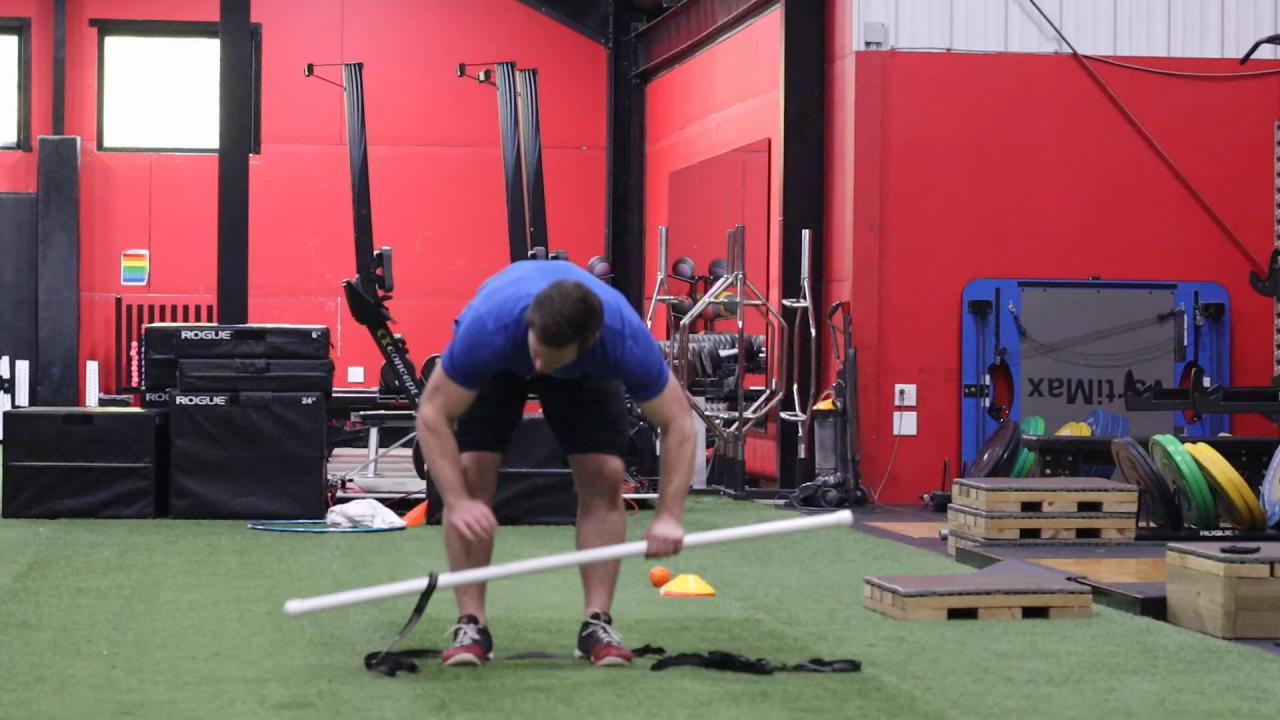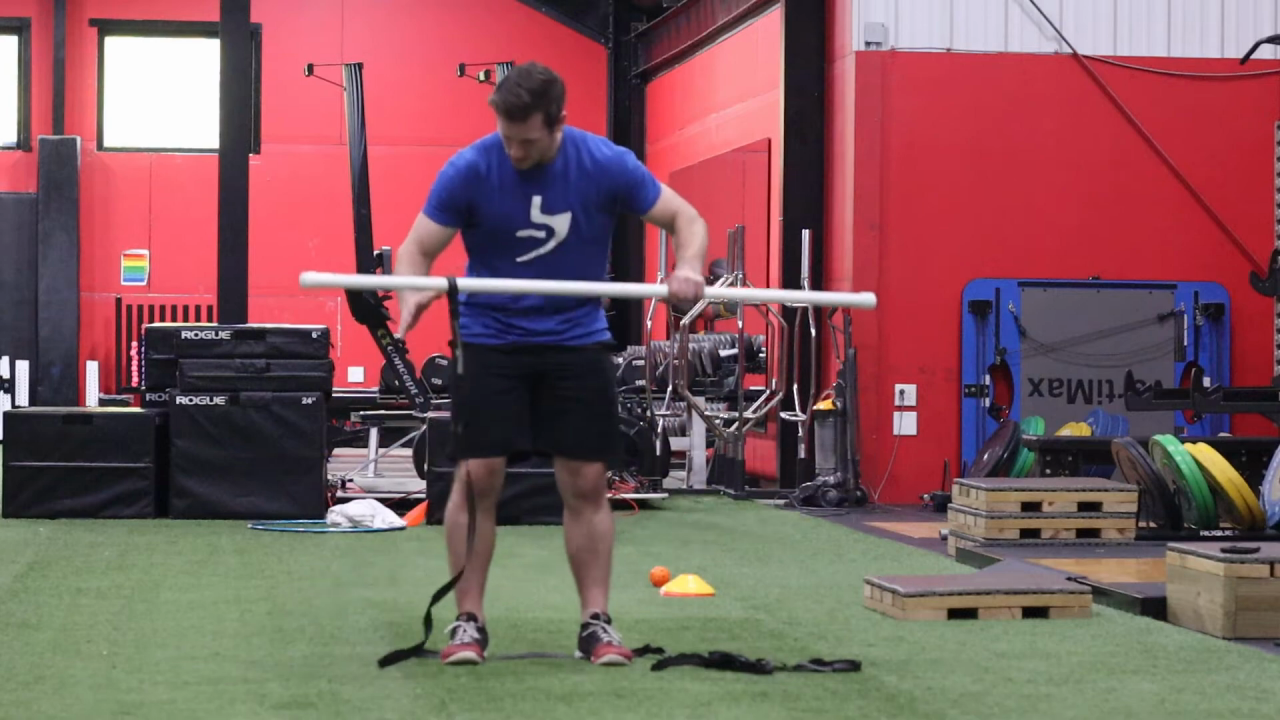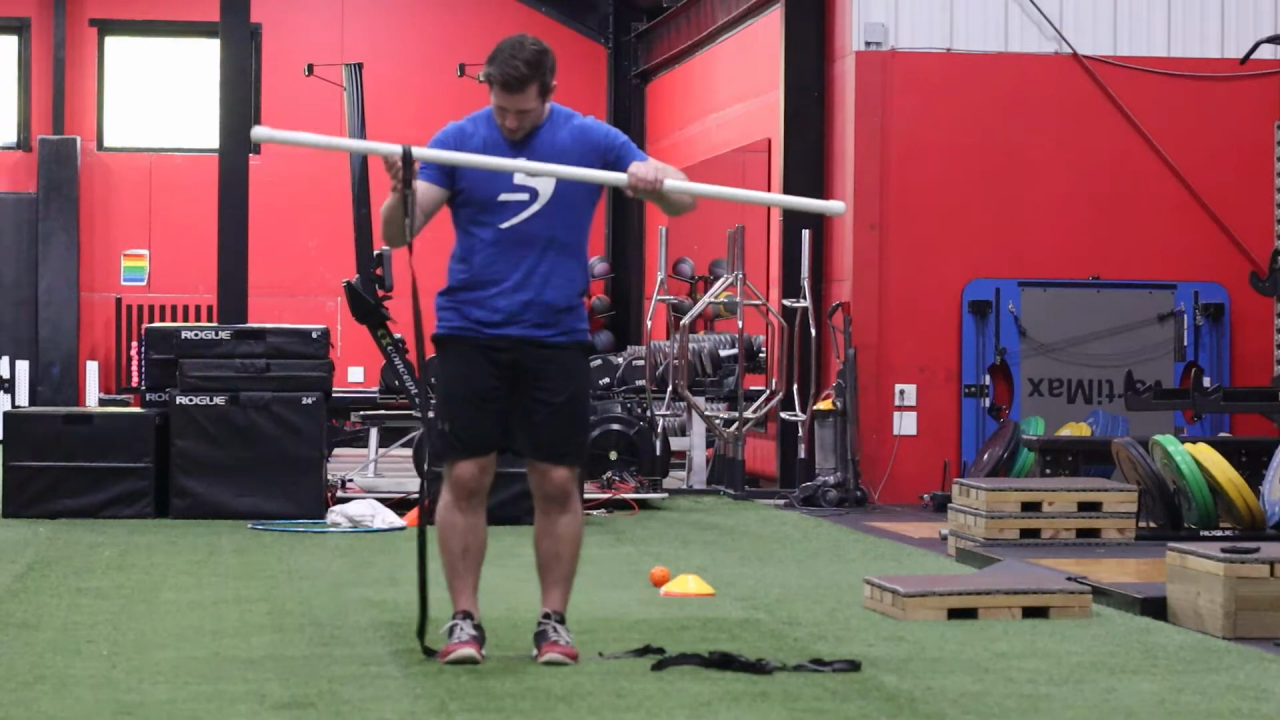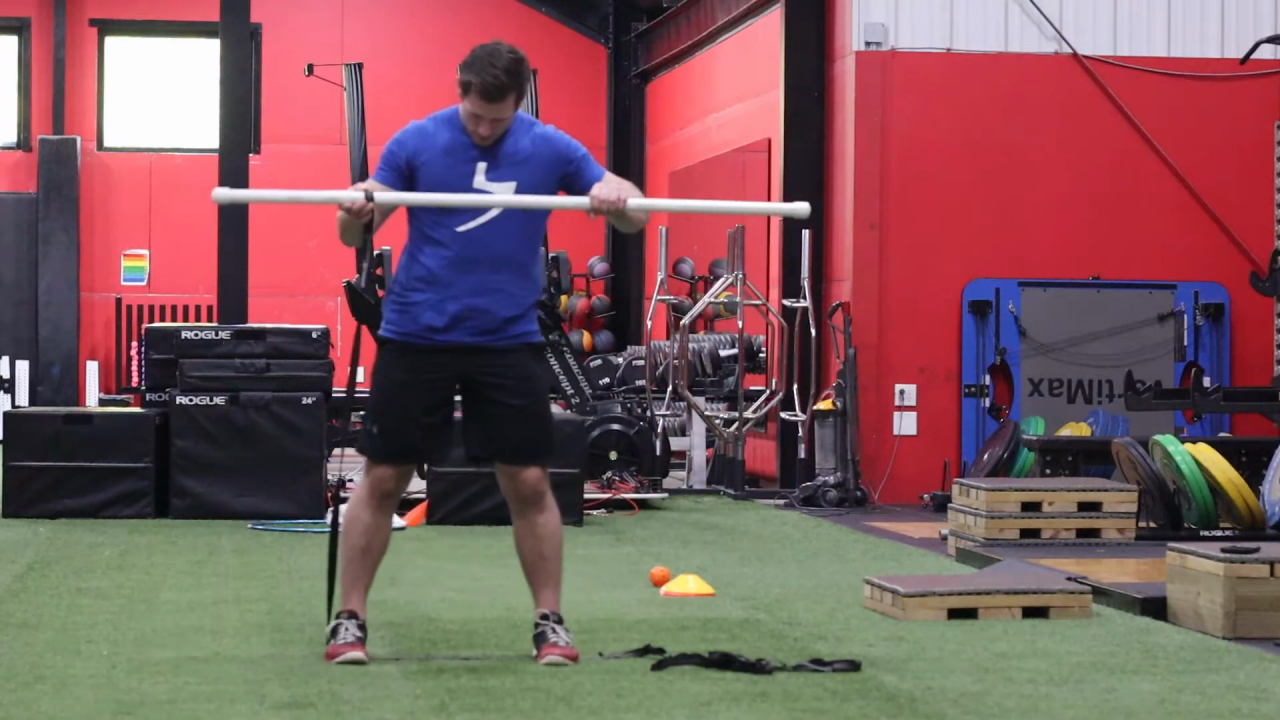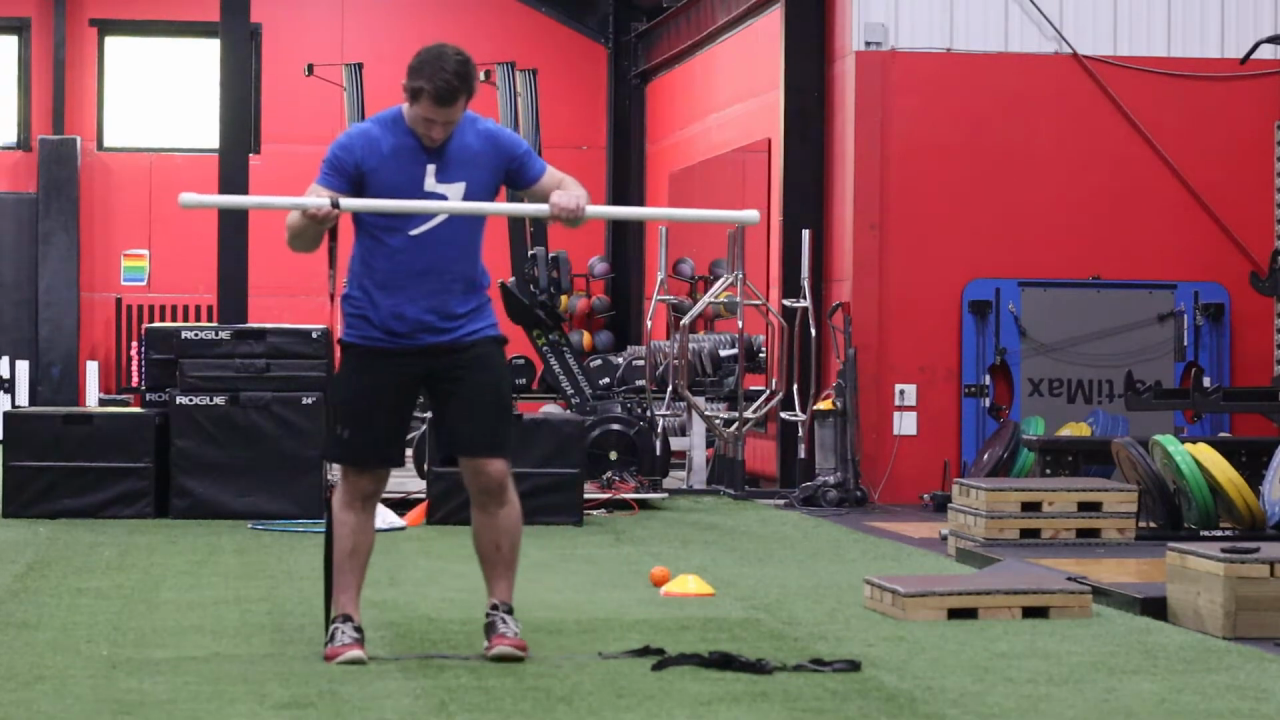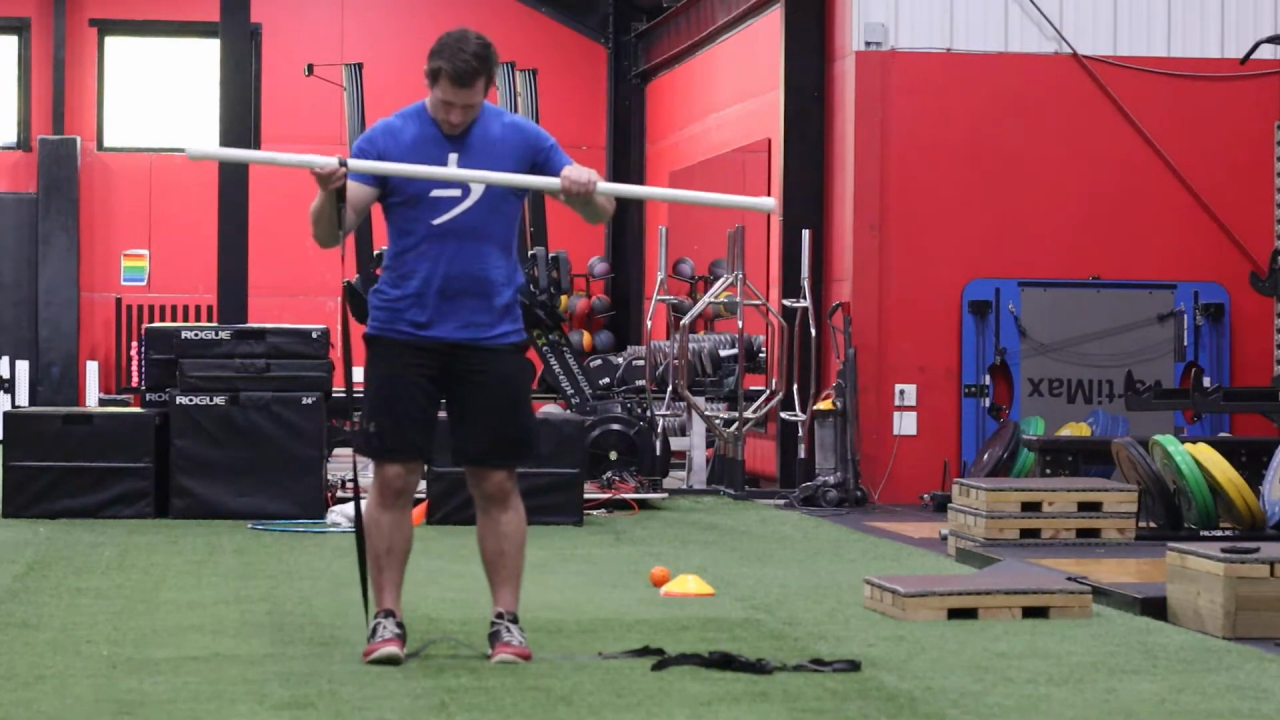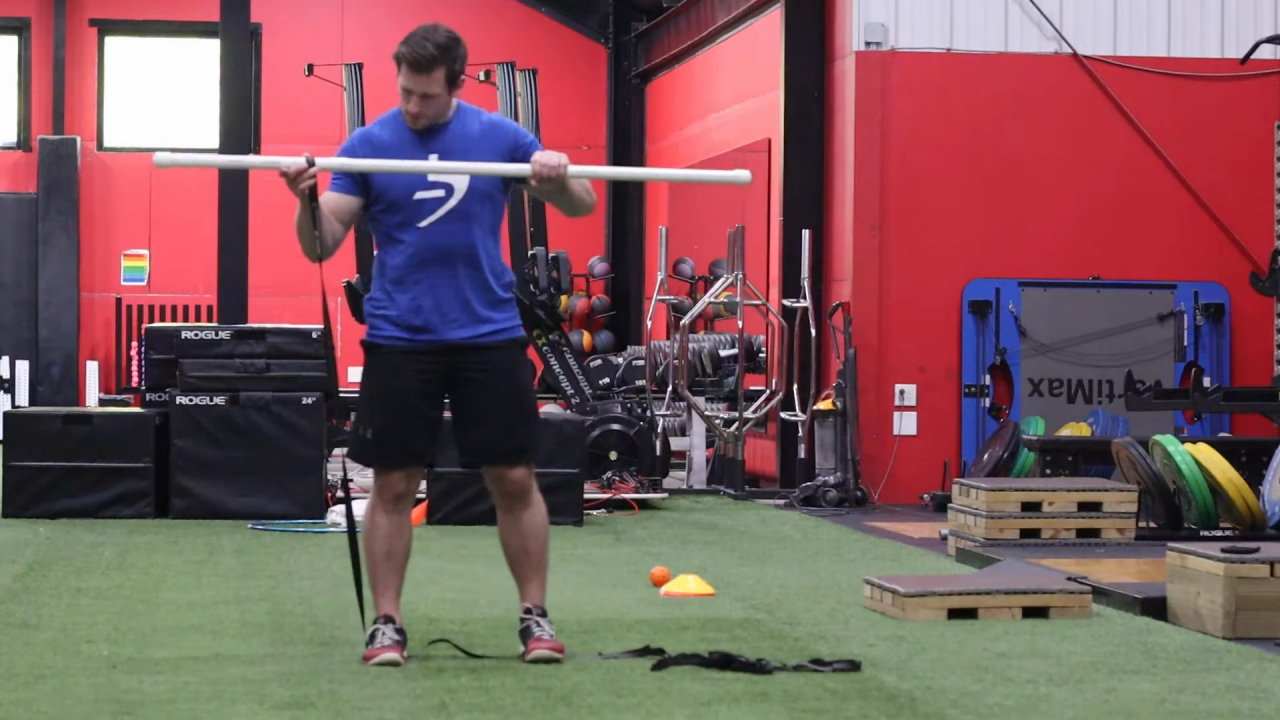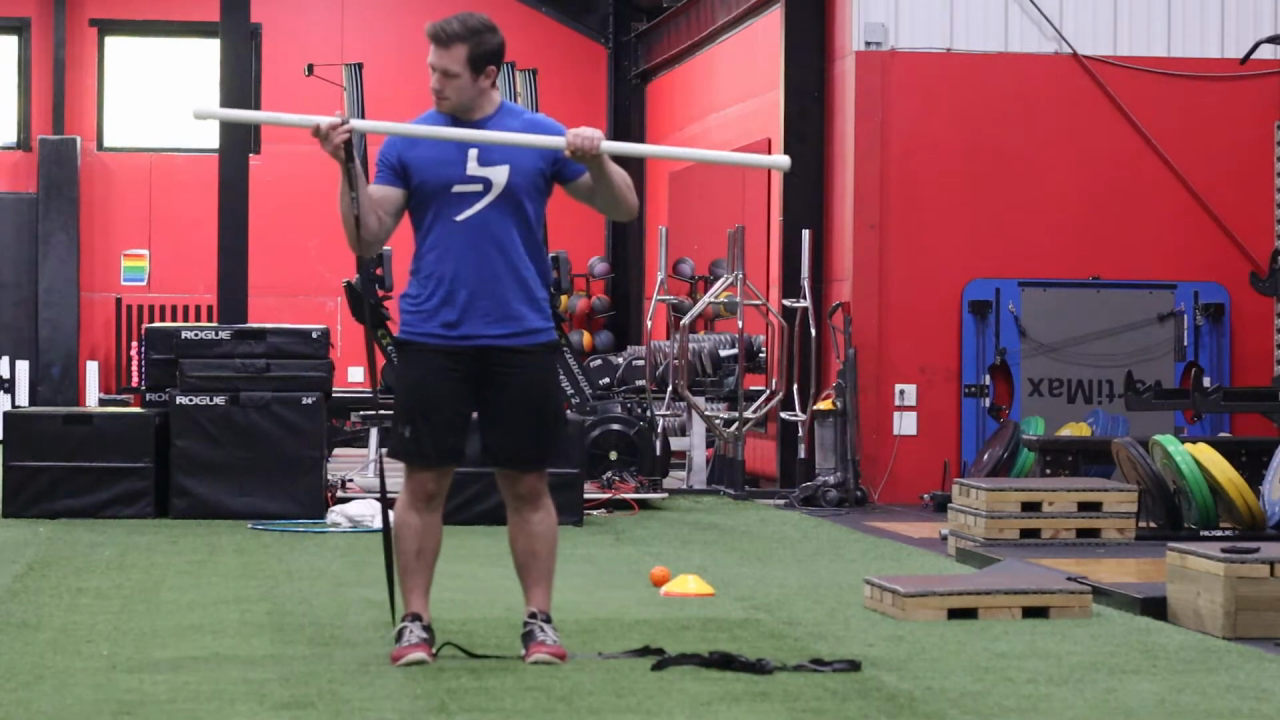
dt=0.5s
person 1, frame 1
left shoulder: (624, 339)
right shoulder: (488, 329)
left elbow: (678, 424)
right elbow: (433, 415)
left wrist: (668, 513)
right wrist: (457, 502)
left hip: (585, 369)
right hip: (496, 361)
left knee: (604, 475)
right knee: (473, 469)
left ankle: (597, 623)
right ankle: (470, 624)
person 1, frame 2
left shoulder: (606, 164)
right shoulder: (468, 170)
left elbow: (685, 218)
right elbow: (418, 248)
left wrist: (688, 266)
right wrist: (410, 294)
left hip: (579, 341)
right hip: (488, 342)
left knee: (586, 483)
right knee: (477, 477)
left ankle: (596, 621)
right ankle: (468, 620)
person 1, frame 3
left shoulder: (593, 139)
right shoulder: (456, 141)
left elbow: (683, 199)
right elbow: (395, 233)
left wrist: (656, 181)
right wrist: (400, 191)
left hip: (557, 337)
right hip: (469, 334)
left knee: (557, 483)
right knee: (465, 478)
left ankle: (553, 621)
right ankle: (464, 619)
person 1, frame 4
left shoulder: (552, 149)
right shoulder: (416, 141)
left elbow: (635, 215)
right elbow: (353, 237)
left wrist: (618, 201)
right wrist: (355, 212)
left hip: (508, 341)
right hip: (416, 336)
left knee: (528, 483)
right knee: (383, 479)
left ankle: (549, 621)
right ankle: (349, 617)
person 1, frame 5
left shoulder: (495, 143)
right shoulder: (359, 145)
left elbow: (564, 191)
right elbow: (298, 239)
left wrist: (570, 200)
right wrist: (311, 219)
left hip: (468, 336)
right hip: (377, 339)
left knee: (490, 475)
right knee: (358, 483)
left ankle: (501, 612)
right ankle: (344, 621)
person 1, frame 6
left shoulder: (522, 137)
right shoulder: (385, 138)
left elbow: (599, 210)
right elbow: (329, 234)
left wrist: (587, 187)
right wrist: (329, 194)
left hip: (493, 336)
right hip: (403, 333)
left knee: (495, 483)
right knee: (393, 479)
left ankle: (506, 620)
right ankle: (386, 618)
person 1, frame 7
left shoulder: (501, 135)
right shoulder: (367, 145)
left elbow: (584, 203)
right elbow: (321, 246)
left wrist: (559, 177)
right wrist: (305, 199)
left hip: (490, 335)
right hip: (400, 339)
left knee: (514, 479)
right knee: (393, 484)
left ankle: (535, 616)
right ankle: (386, 623)
person 1, frame 8
left shoulder: (540, 135)
right shoulder: (406, 142)
left elbow: (623, 209)
right elbow: (367, 241)
left wrist: (597, 160)
right wrist: (348, 170)
left hip: (522, 339)
right hip: (432, 339)
left knee: (526, 484)
right knee: (424, 482)
left ankle: (538, 619)
right ankle: (415, 620)
